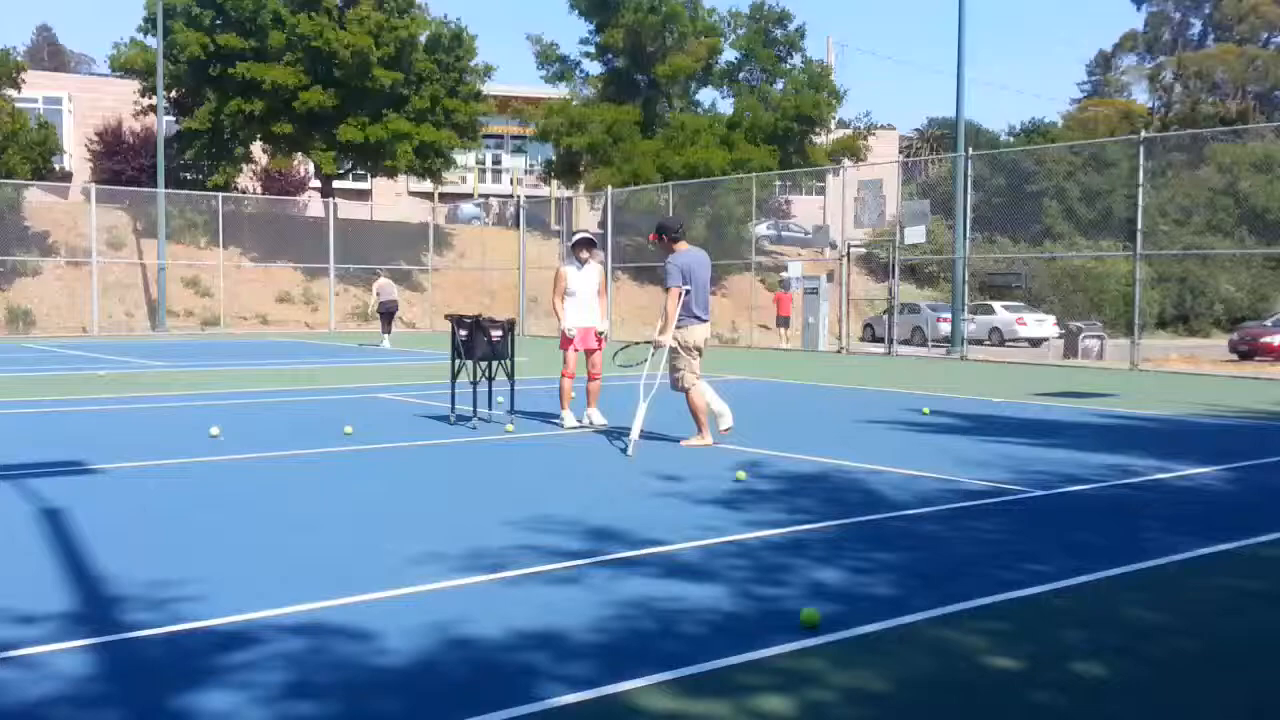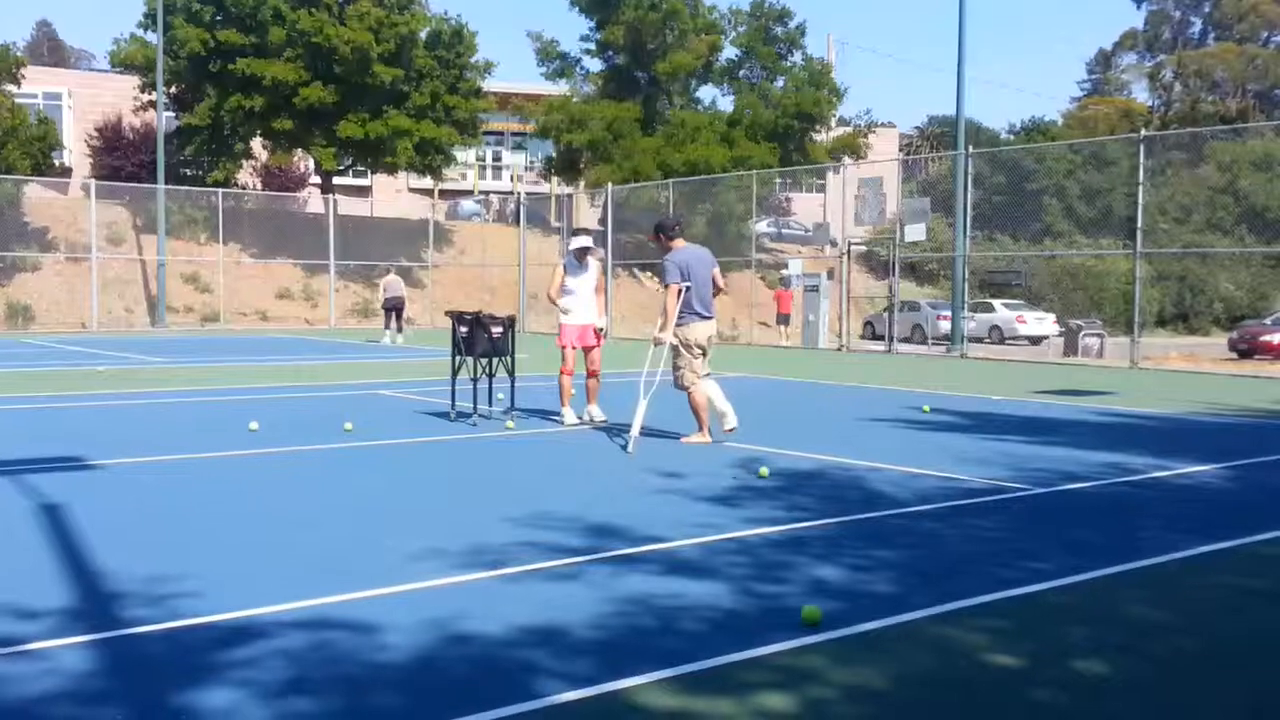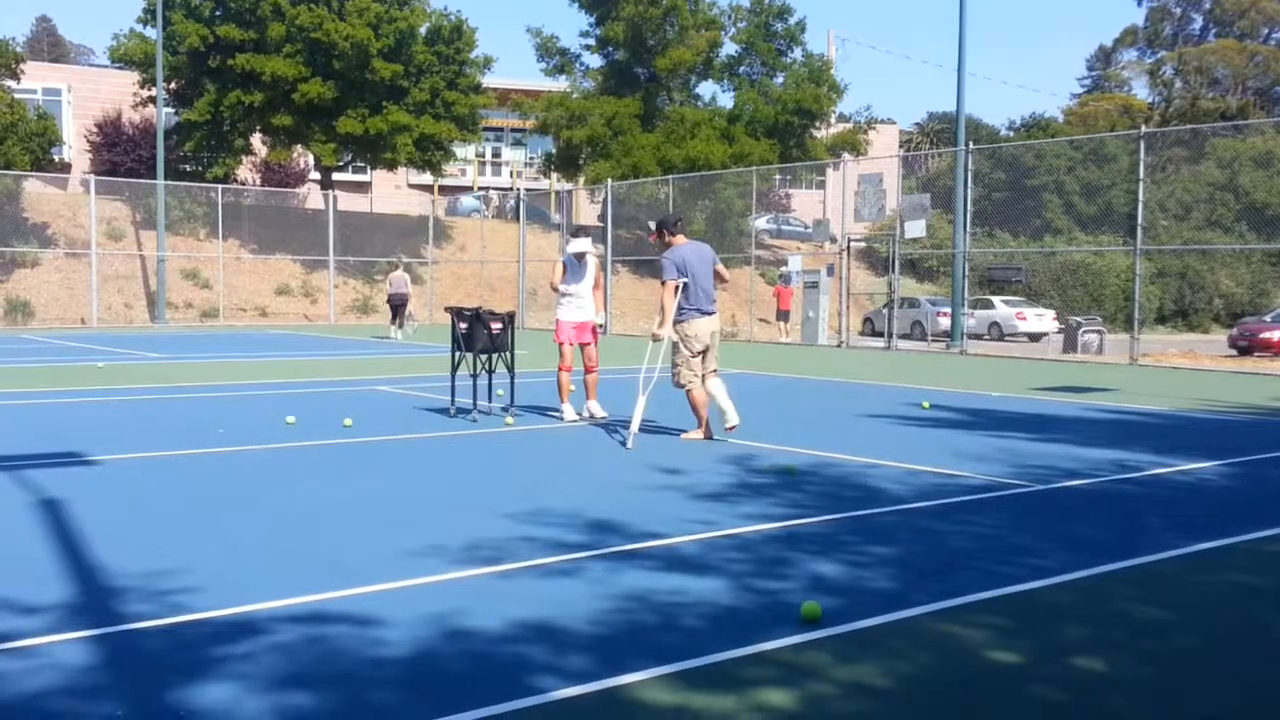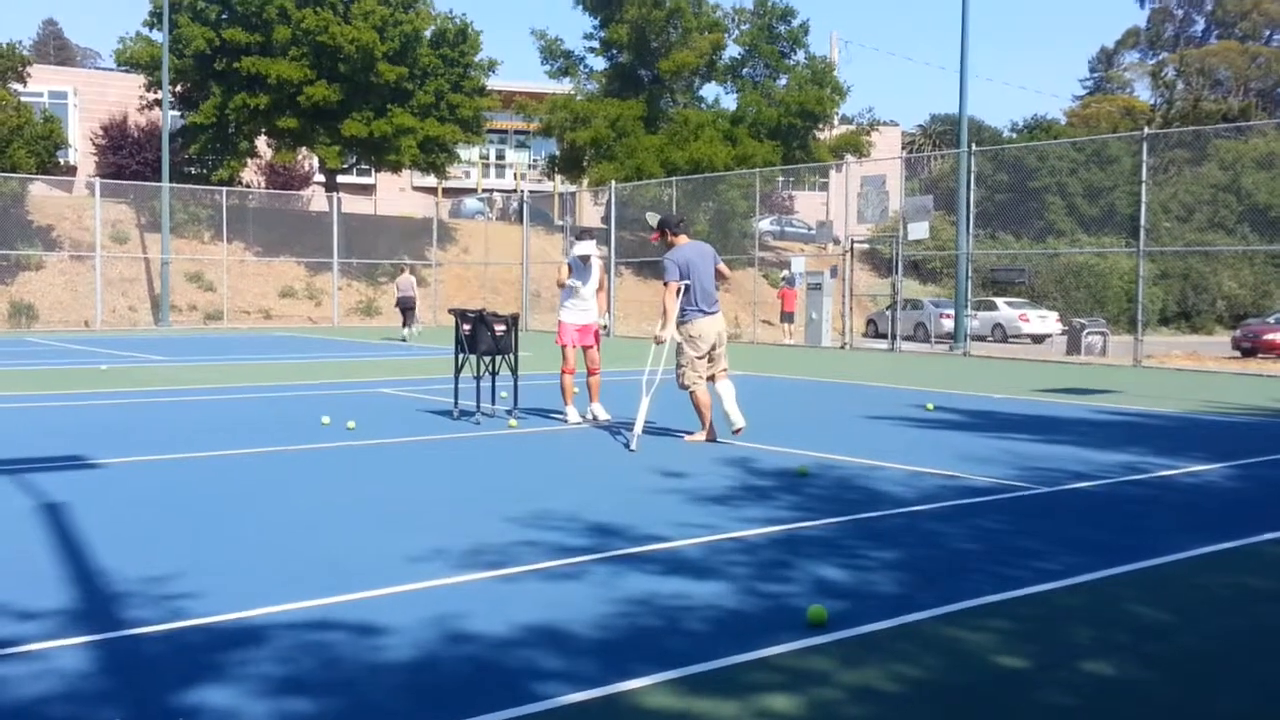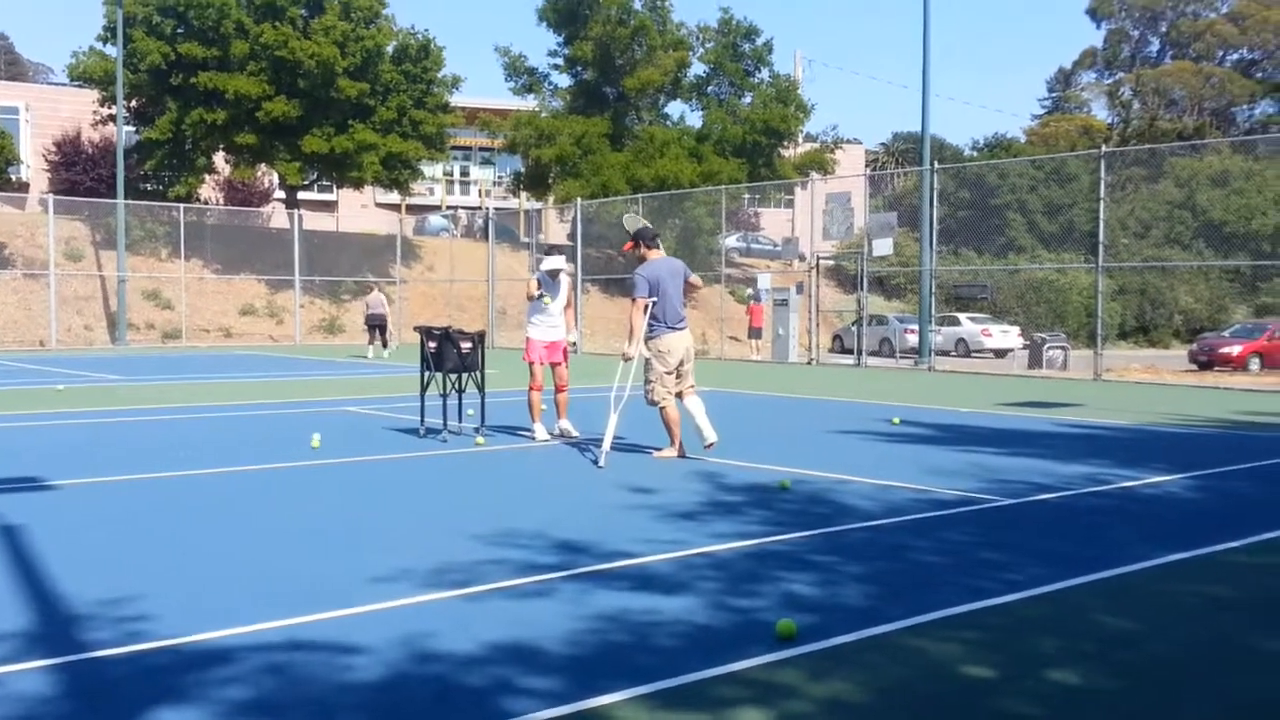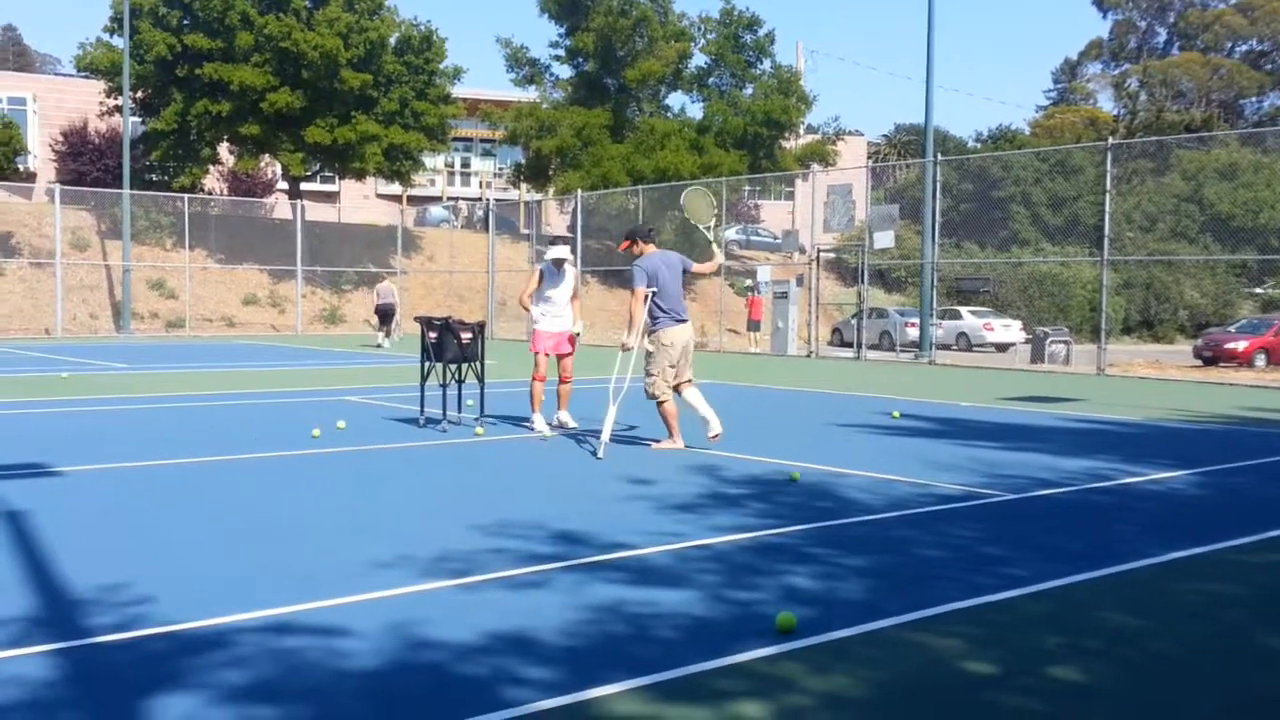
dt=0.4s
person 1, frame 1
left shoulder: (673, 262)
right shoulder: (702, 255)
left elbow: (673, 299)
left wrist: (666, 332)
left hip: (685, 329)
right hip: (703, 325)
left knee: (689, 384)
right knee: (693, 379)
left ankle: (704, 435)
right ankle: (721, 411)
person 1, frame 2
left shoulder: (671, 260)
right shoulder: (704, 252)
left elbow: (672, 296)
right elbow: (720, 285)
left wrist: (666, 330)
left hip: (688, 327)
right hip: (708, 323)
left knee: (692, 383)
right knee: (701, 376)
left ankle: (704, 432)
right ankle: (726, 413)
person 1, frame 3
left shoulder: (669, 257)
right shoulder: (705, 248)
left elbow: (669, 293)
right elbow: (725, 277)
left wrist: (664, 326)
left hip: (690, 324)
right hip: (711, 319)
left knee: (690, 380)
right knee: (709, 372)
left ankle: (703, 429)
right ankle: (728, 412)
person 1, frame 4
left shoulder: (671, 257)
right shoulder: (706, 248)
left elbow: (670, 294)
right elbow: (726, 274)
left wrist: (667, 328)
left hip: (694, 325)
right hip: (716, 319)
left knee: (695, 381)
right knee: (719, 372)
left ankle: (707, 431)
right ankle: (734, 415)
person 1, frame 5
left shoulder: (642, 273)
right shoulder: (678, 264)
left elbow: (638, 310)
right elbow: (698, 284)
left wrist: (632, 345)
left hip: (662, 341)
right hip: (684, 336)
left knee: (664, 397)
right knee: (686, 389)
left ankle: (676, 447)
right ankle: (705, 428)
person 1, frame 6
left shoulder: (640, 265)
right shoulder: (673, 257)
left elbow: (637, 301)
right elbow: (702, 268)
left wrist: (631, 335)
right wrist: (717, 260)
left hip: (664, 334)
right hip: (685, 328)
left knee: (659, 390)
right knee: (682, 383)
left ankle: (674, 438)
right ankle: (709, 416)
person 2, frame 1
left shoulder: (598, 269)
right shoulder: (564, 271)
right elbow: (556, 299)
left wrist: (604, 321)
right wrist: (563, 323)
left hip: (593, 326)
right hip: (573, 327)
left knee: (595, 371)
right knee: (569, 370)
left ankle: (591, 412)
right ankle: (566, 414)
person 2, frame 2
left shoulder: (596, 266)
right shoulder: (563, 267)
right elbow: (552, 291)
left wrist: (602, 317)
right wrist: (558, 303)
left hip: (591, 323)
right hip: (570, 322)
left knee: (594, 368)
right knee: (568, 367)
left ankle: (592, 408)
right ankle: (566, 410)
person 2, frame 3
left shoulder: (594, 263)
right shoulder: (562, 264)
right elbow: (553, 282)
left wrist: (600, 313)
right wrist: (559, 288)
left hip: (588, 319)
right hip: (566, 318)
left knee: (592, 363)
right knee: (566, 363)
left ankle: (591, 404)
right ankle: (566, 406)
person 2, frame 4
left shoulder: (598, 265)
right shoulder: (568, 265)
right elbow: (560, 281)
left wrist: (603, 315)
right wrist: (566, 283)
left hip: (591, 321)
right hip: (569, 320)
left knee: (594, 365)
right knee: (569, 366)
left ankle: (594, 407)
right ankle: (569, 409)
person 2, frame 5
left shoulder: (566, 281)
right shoulder: (537, 280)
right elbow: (529, 295)
left wrist: (572, 330)
right wrist: (536, 295)
left hip: (558, 337)
right hip: (537, 337)
left knee: (562, 382)
right knee: (537, 382)
left ankle: (562, 423)
right ankle: (537, 426)
person 2, frame 6
left shoulder: (572, 272)
right shoulder: (541, 272)
right elbow: (524, 296)
left wrist: (577, 321)
right wrist: (531, 309)
left hip: (565, 329)
right hip: (543, 328)
left knee: (566, 374)
right knee: (540, 373)
left ankle: (561, 415)
right ankle: (536, 416)
